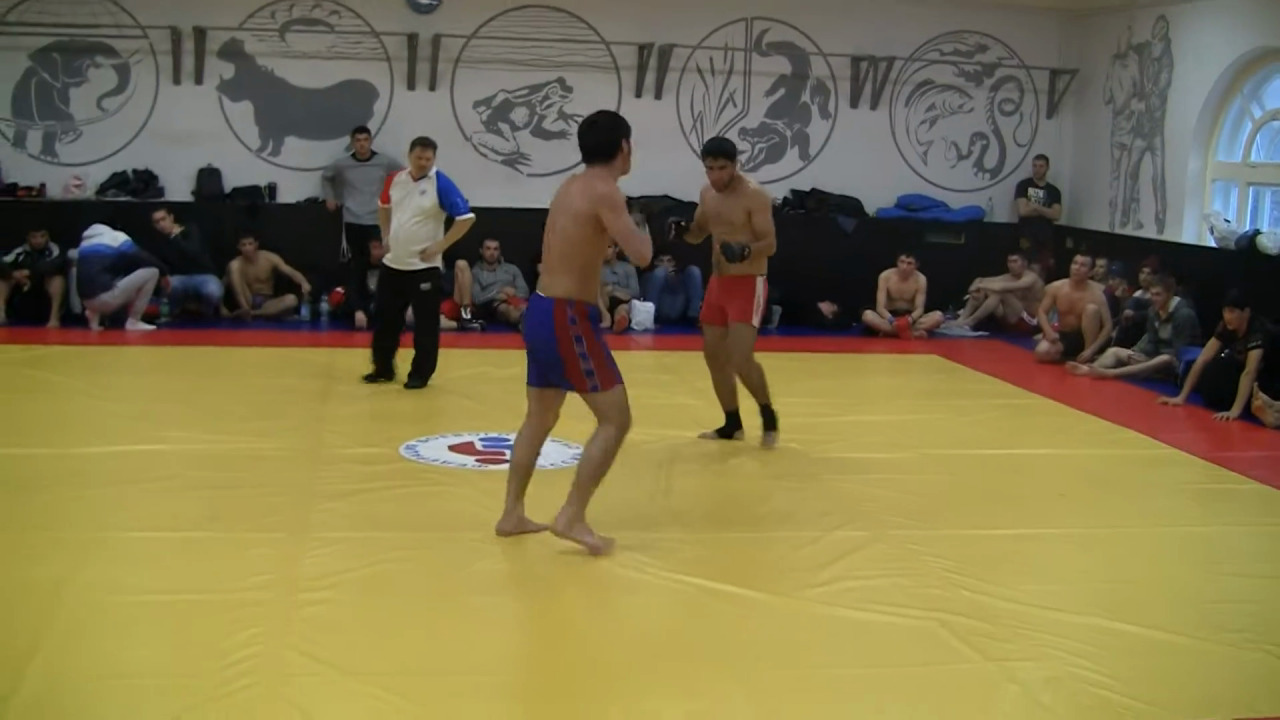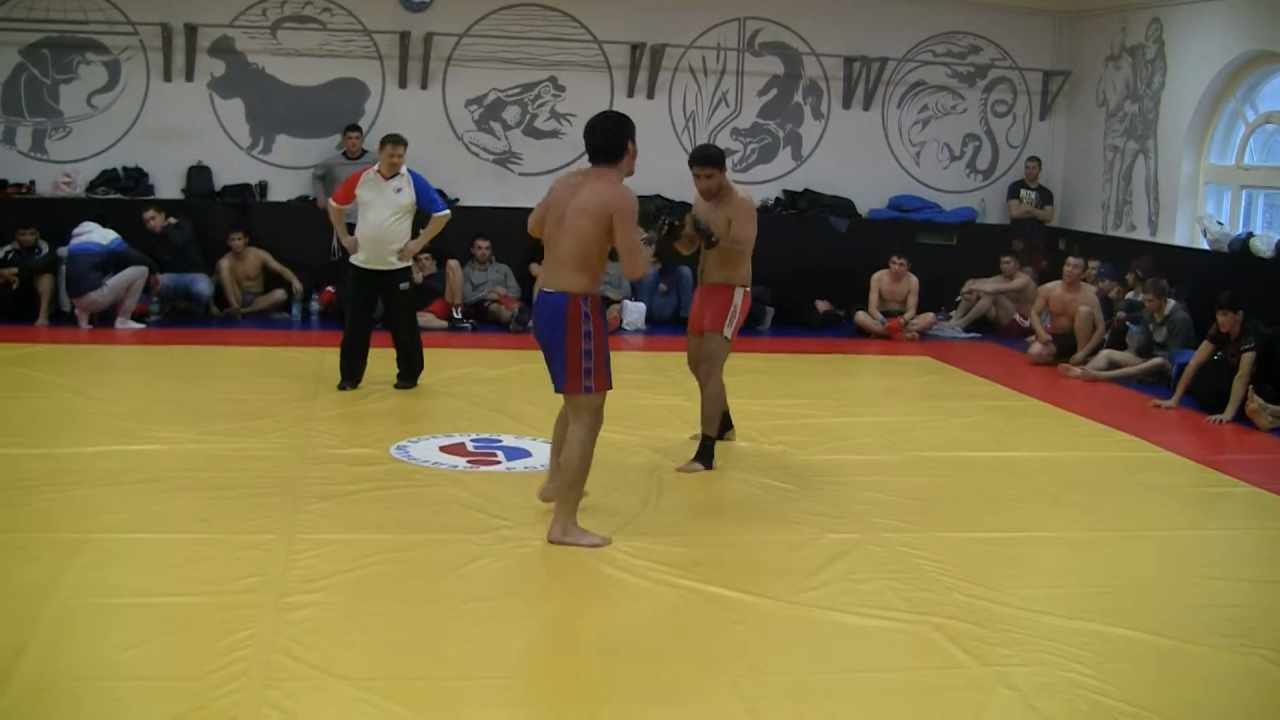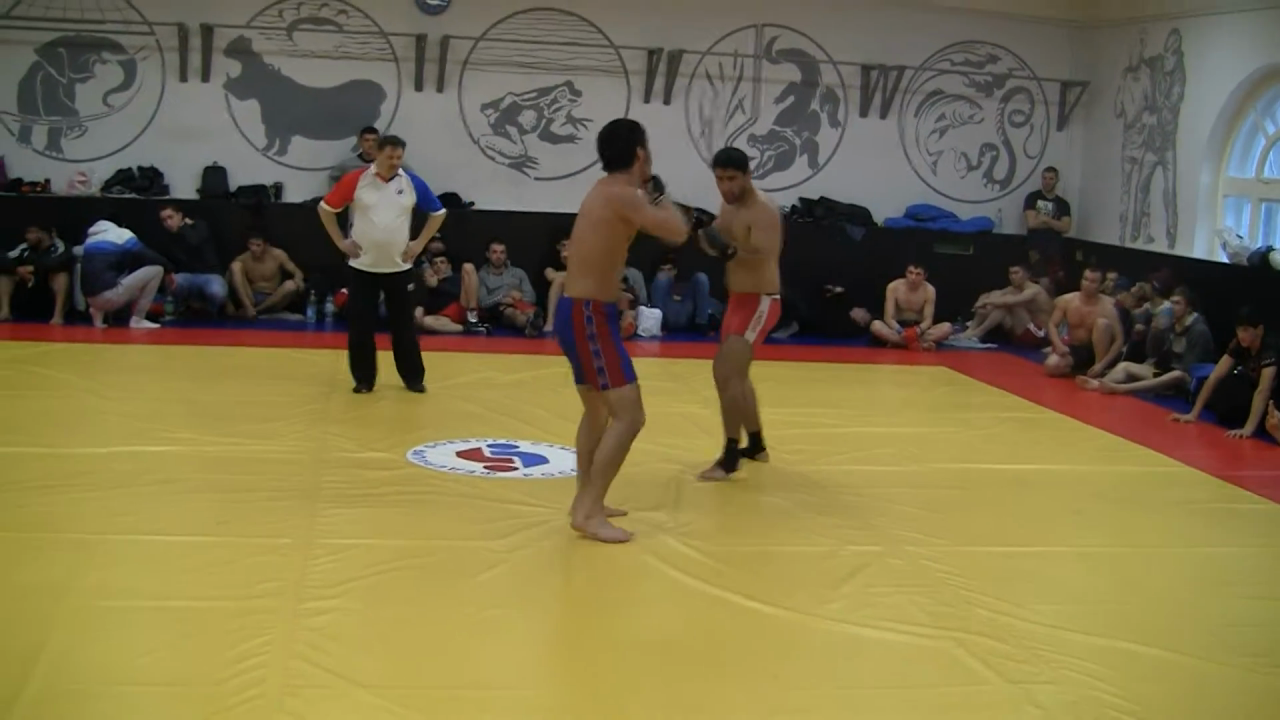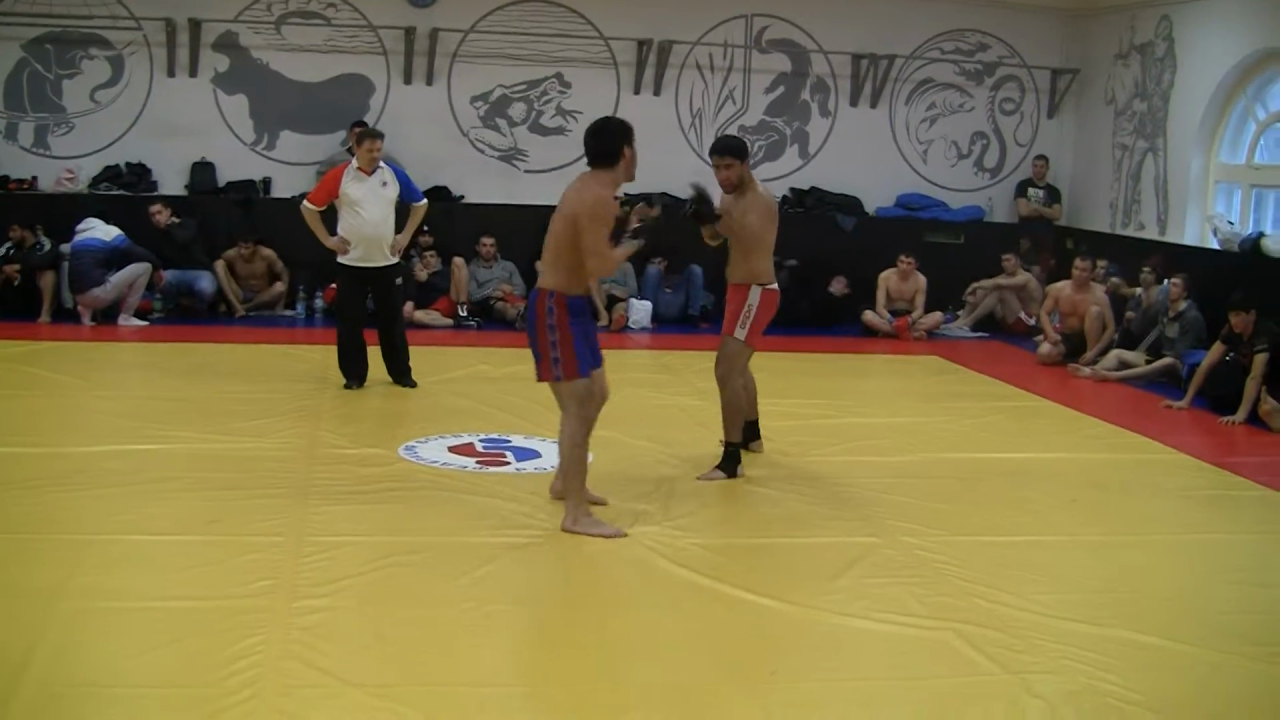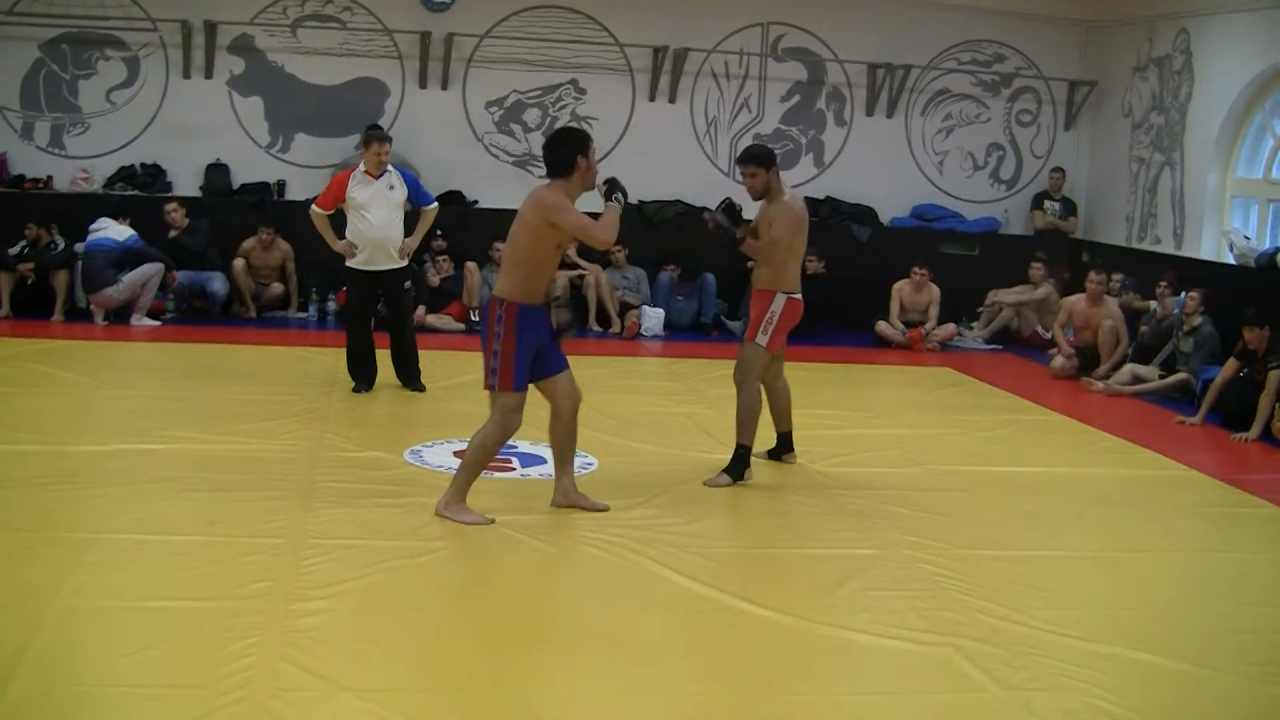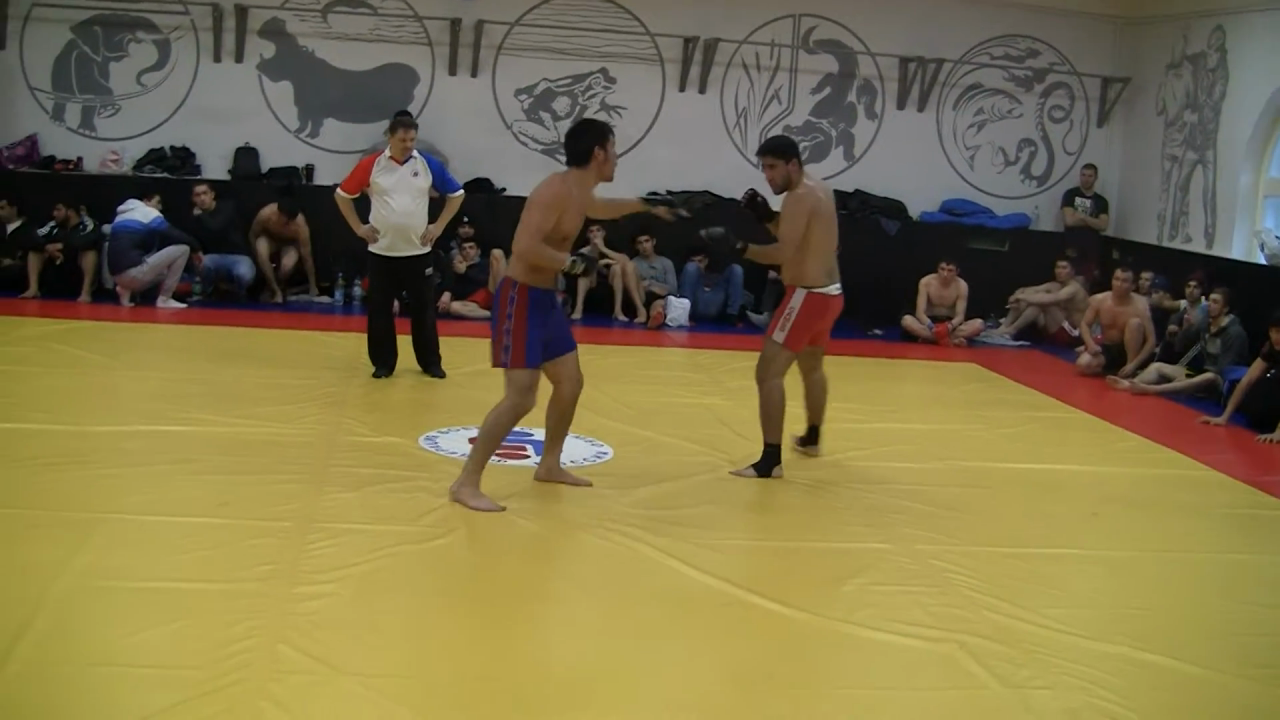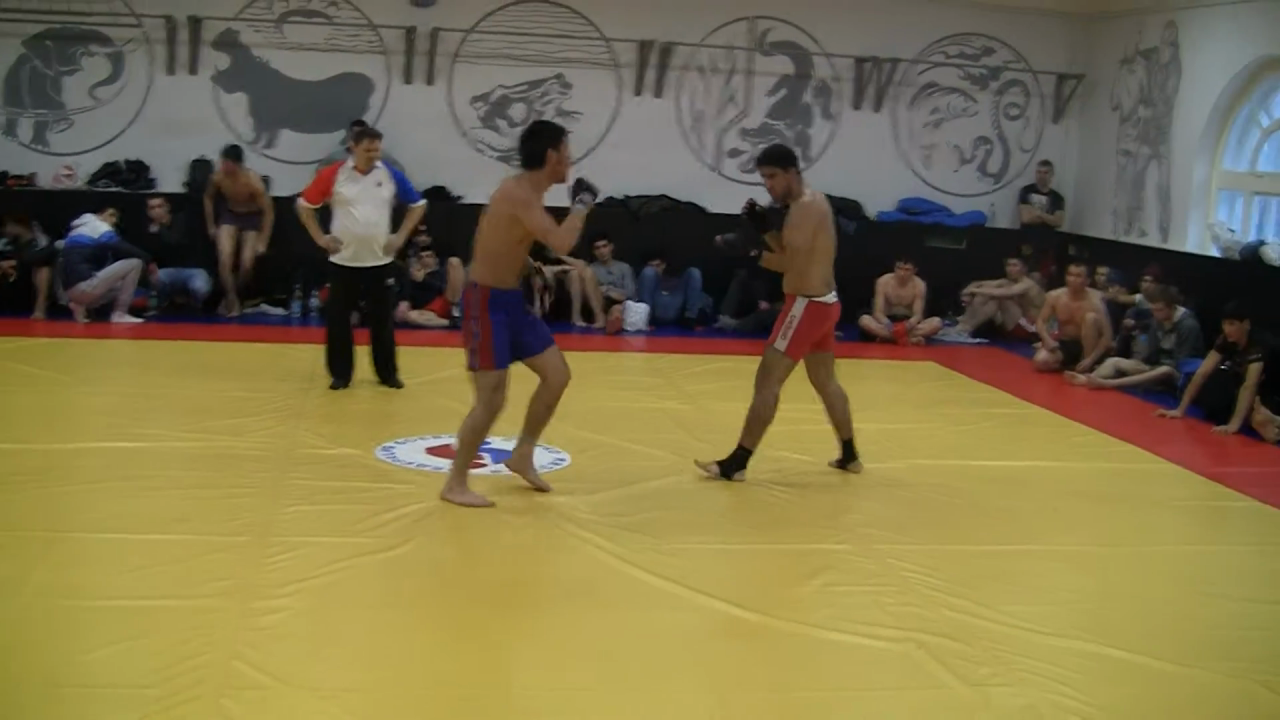
dt=0.4s
person 1, frame 1
left shoulder: (573, 186)
right shoulder: (604, 192)
right elbow: (641, 254)
right wrist: (632, 222)
left hip: (545, 310)
right hip: (567, 317)
left knee: (539, 418)
right knee: (616, 419)
left ankle: (513, 514)
right ankle: (572, 517)
person 1, frame 2
left shoulder: (566, 182)
right shoulder: (620, 195)
left elbow: (535, 226)
right elbow: (634, 269)
right wrist: (643, 242)
left hip: (548, 303)
right hip: (576, 310)
left knee: (577, 403)
right knee: (588, 419)
left ankle: (556, 482)
right ankle: (564, 524)
person 1, frame 3
left shoulder: (605, 190)
right shoulder: (620, 195)
right elbow: (675, 231)
right wrist: (660, 194)
left hip: (582, 310)
right hip: (588, 317)
left knee: (600, 410)
right knee: (628, 416)
left ankle: (586, 499)
right ankle: (589, 513)
person 1, frame 4
left shoulder: (592, 184)
right shoulder: (591, 197)
right elbow: (601, 268)
right wrist: (628, 244)
left hip: (573, 304)
right hip: (554, 308)
left knee: (595, 394)
right knee: (576, 406)
left ankle: (566, 483)
right ankle: (577, 514)
person 1, frame 5
left shoulder: (555, 199)
right shoulder: (550, 202)
right elbow: (603, 239)
left wrist: (556, 305)
right wrist: (615, 202)
left hip: (536, 314)
right hip: (509, 317)
left knee: (568, 400)
right knee: (506, 418)
left ankle: (565, 489)
right ankle: (452, 500)
person 1, frame 6
left shoulder: (582, 192)
right shoulder: (554, 191)
left elbow: (603, 209)
right elbow: (525, 248)
left wrist: (650, 207)
right wrist: (573, 263)
left hip: (545, 298)
right hip: (520, 298)
left knee: (571, 382)
right knee: (519, 398)
left ankle: (549, 464)
right ankle: (467, 483)
person 1, frame 7
left shoulder: (528, 189)
right shoulder: (518, 194)
right elbow: (557, 240)
right wrist: (582, 203)
left hip: (510, 299)
right hip: (486, 301)
left knee: (558, 374)
right knee: (491, 398)
left ankle: (522, 456)
right ankle: (455, 484)
person 2, frame 1
left shoulder: (755, 196)
right shoulder: (707, 193)
left elbow: (770, 245)
right elbow: (699, 233)
left wrist: (744, 252)
right wrist: (683, 230)
left hip: (748, 284)
right hip: (718, 282)
left knee: (739, 359)
right knee: (714, 356)
left ankle: (769, 417)
right ankle: (732, 424)
person 2, frame 2
left shoulder: (741, 204)
right shoulder: (701, 201)
left elbow: (741, 255)
right elbow: (688, 248)
left wrist: (712, 238)
right wrist: (675, 234)
left hip: (731, 294)
right hip: (705, 290)
left knee: (710, 369)
right knee: (697, 363)
left ankle: (706, 453)
right ankle: (723, 424)
person 2, frame 3
left shoulder: (763, 211)
right shoulder: (729, 206)
left elbow: (760, 261)
right elbow: (713, 246)
left wrist: (729, 251)
left hip: (759, 302)
right hip: (739, 300)
left knee: (725, 370)
right knee: (735, 374)
left ankle: (730, 455)
right ankle: (755, 445)
person 2, frame 4
left shoulder: (759, 199)
right shoulder: (730, 196)
left elbow: (747, 241)
right elbow: (713, 238)
left wrist: (714, 215)
right wrist: (703, 219)
left hip: (755, 293)
right hip: (740, 290)
left knee: (727, 371)
right knee: (737, 366)
left ankle: (731, 460)
right ankle: (751, 434)
person 2, frame 5
left shoulder: (788, 207)
right shoulder: (769, 204)
left elbow: (773, 254)
right elbow: (755, 239)
left wrist: (737, 236)
right wrist: (737, 223)
left hip: (779, 300)
right hip: (769, 298)
left knee: (745, 375)
right knee: (771, 374)
left ankle: (739, 464)
right ankle: (784, 447)
person 2, frame 6
left shoulder: (799, 197)
right shoulder: (819, 190)
left elbow: (783, 253)
left wrist: (736, 245)
right wrist: (765, 216)
left hip: (808, 296)
right hip: (827, 293)
left knee: (768, 373)
right knee: (811, 367)
left ankle: (770, 460)
right ankle: (812, 437)
person 2, frame 7
left shoulder: (804, 207)
right shoulder: (813, 200)
left elbow: (793, 264)
right wrist: (764, 228)
left hip: (808, 305)
right hip: (823, 302)
left knee: (767, 382)
right knee: (825, 380)
left ankle: (736, 463)
right ankle: (849, 455)
person 3, frame 1
left shoulder: (441, 183)
right shoulder: (395, 180)
left elbow: (466, 217)
right elbow: (383, 206)
left wrist: (441, 245)
right wrist: (386, 235)
left hip: (425, 267)
right hip: (392, 263)
left knee: (425, 324)
right knee: (384, 319)
left ankle: (420, 374)
right ankle: (383, 368)
person 3, frame 2
left shoulder: (414, 182)
right shoulder: (360, 178)
left elbow: (442, 213)
right elbow: (335, 205)
left wrist: (419, 243)
right wrist: (344, 237)
left hip: (398, 266)
right hip: (361, 264)
left knee: (403, 323)
right knee: (356, 322)
left ankle: (409, 375)
right ankle: (350, 376)
person 3, frame 3
left shoulder: (412, 183)
right shoulder: (356, 180)
left elbow: (438, 212)
right elbow: (326, 208)
left wrist: (420, 243)
right wrist: (340, 241)
left hip: (400, 268)
right hip: (363, 267)
left knee: (404, 324)
right knee: (360, 325)
left ankle: (413, 377)
right ankle: (363, 379)
person 3, frame 4
left shoulder: (394, 175)
right shoulder: (339, 176)
left elbow: (420, 203)
right elbow: (309, 207)
left wrist: (406, 235)
right wrist: (327, 239)
left hip: (387, 261)
right hip: (351, 262)
left knee: (392, 319)
right knee: (350, 321)
left ankle: (401, 373)
right ankle: (354, 375)
person 3, frame 5
left shoulder: (403, 178)
right shoulder: (346, 180)
left elbow: (430, 207)
right elbow: (318, 211)
left wrist: (415, 239)
right wrist: (335, 243)
left hip: (396, 265)
right hip: (359, 266)
left knee: (402, 322)
right knee: (358, 324)
left ankle: (410, 377)
right ankle: (362, 378)
person 3, frame 6
left shoulder: (428, 165)
right shoulder: (371, 165)
left elbow: (456, 194)
right elbow: (343, 194)
left wrist: (439, 226)
right wrist: (358, 227)
left hip: (419, 251)
right hip: (381, 251)
left knee: (423, 308)
right knee: (379, 309)
left ankle: (430, 362)
right ankle: (383, 363)
person 3, frame 7
left shoulder: (390, 175)
right shoulder: (334, 174)
left elbow: (417, 204)
right elbow: (304, 204)
left wrist: (401, 236)
right wrist: (319, 237)
left hip: (380, 261)
right hip: (343, 261)
left knee: (382, 319)
right knee: (338, 319)
left ankle: (387, 373)
right ankle: (340, 374)
